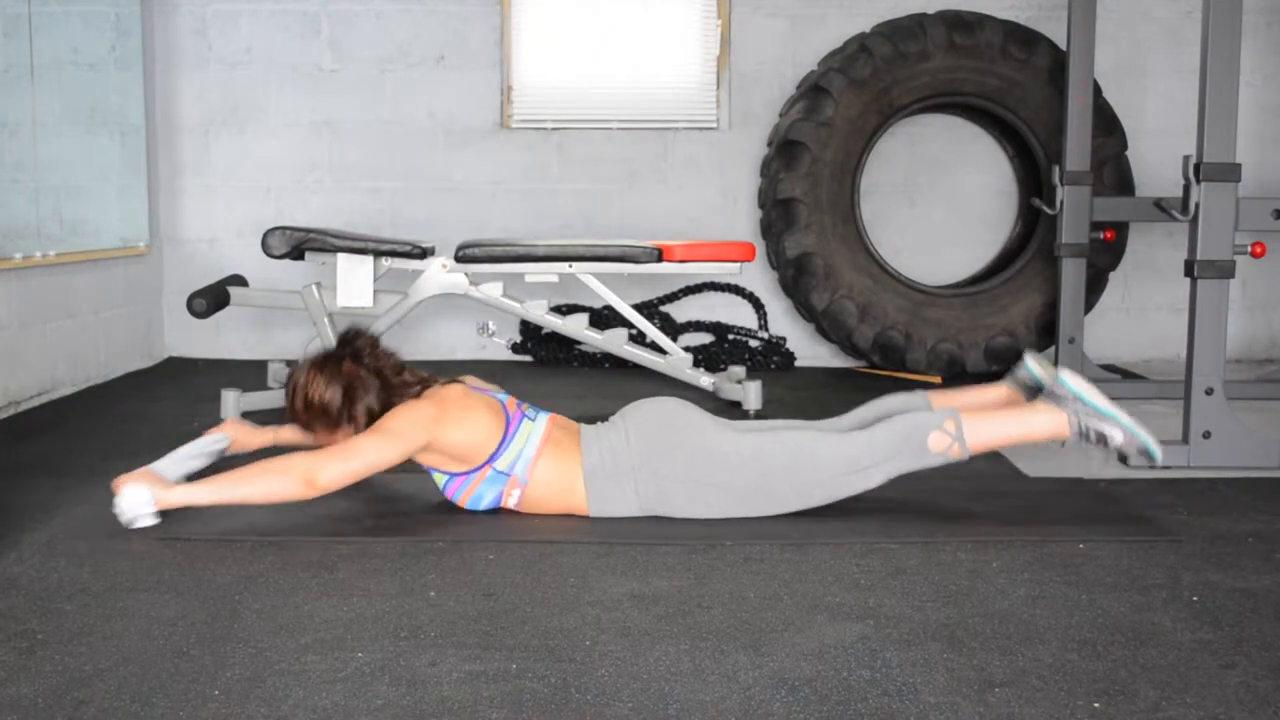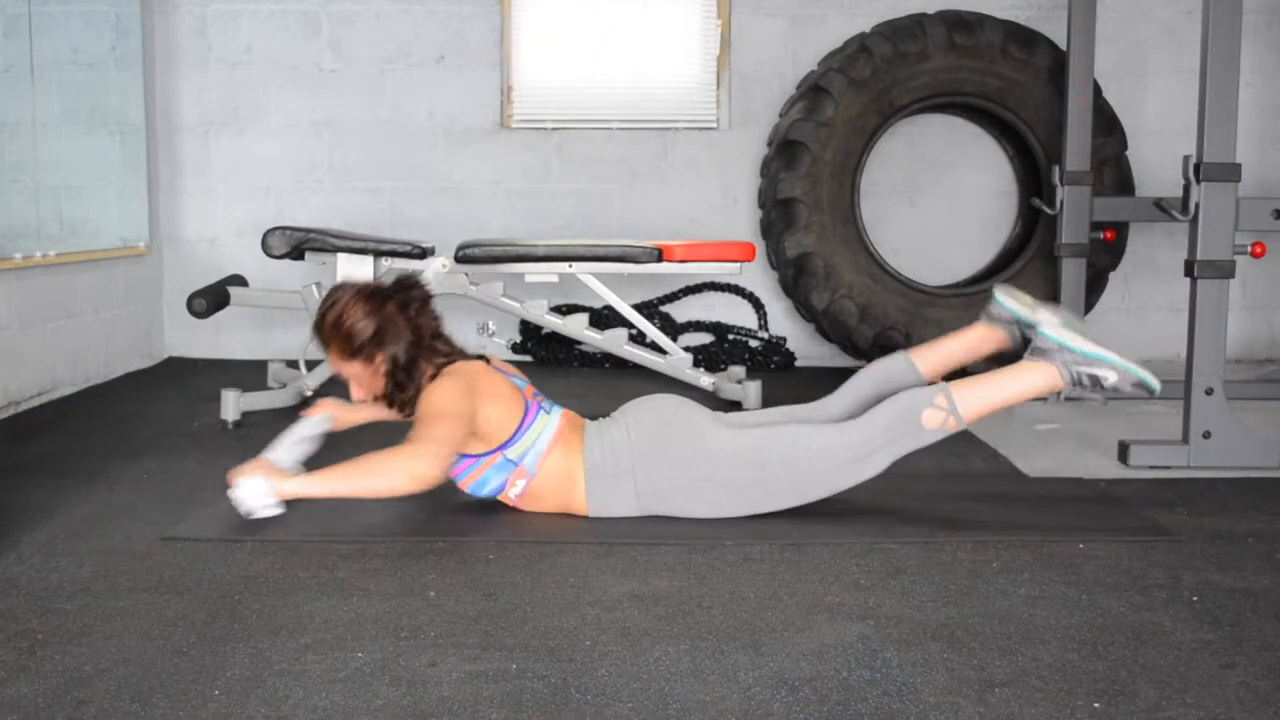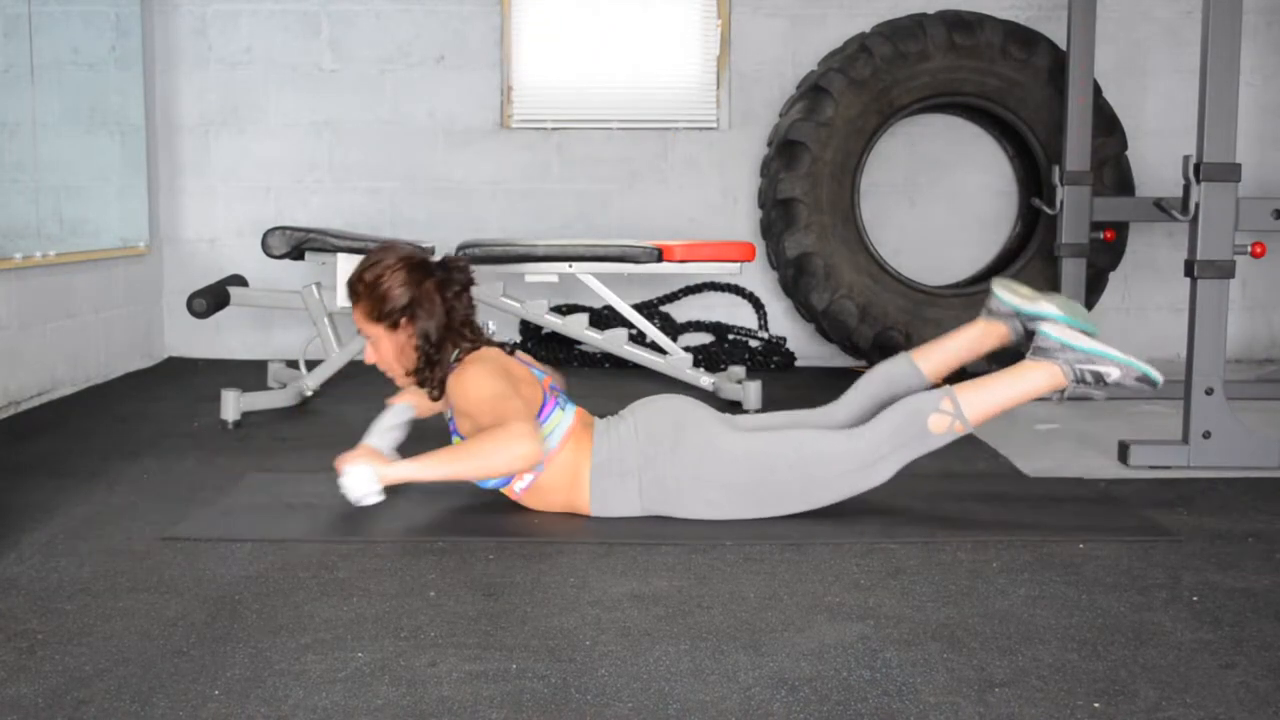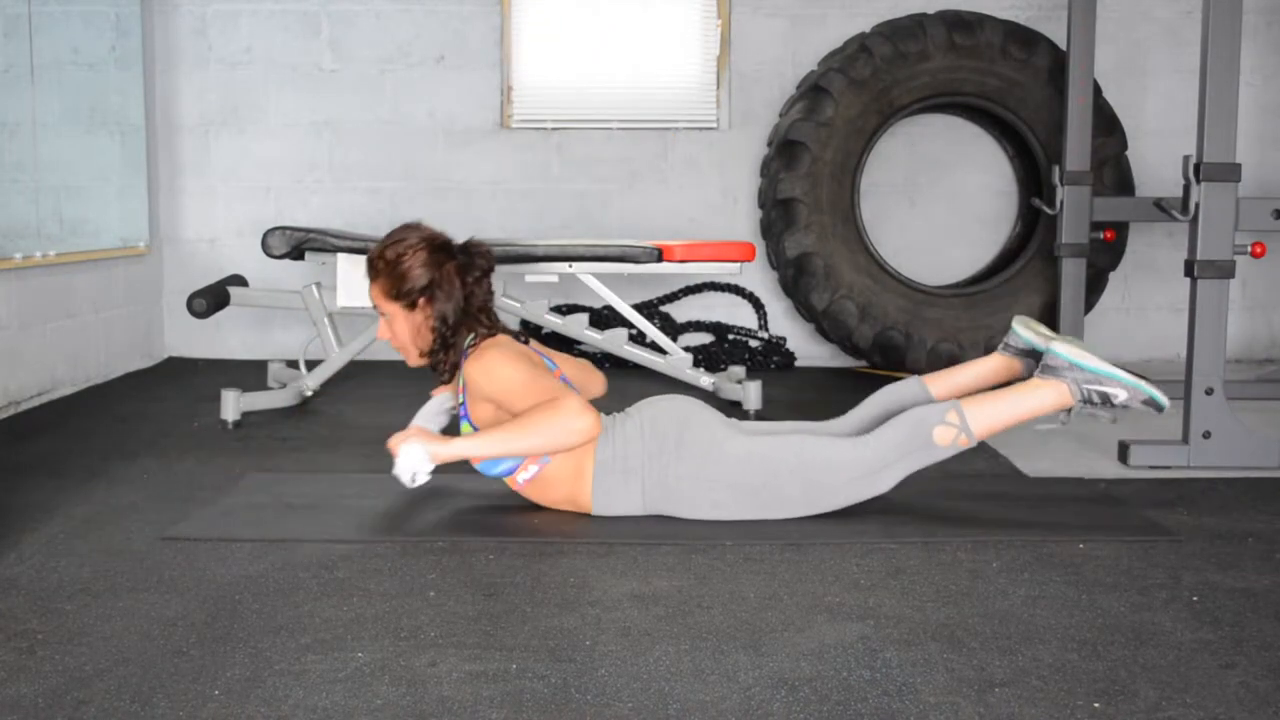
dt=0.2s
person 1, frame 1
left shoulder: (421, 418)
right shoulder: (430, 391)
left elbow: (316, 477)
right elbow: (346, 429)
left wrist: (178, 491)
right wrist: (258, 434)
left hip: (658, 469)
right hip: (657, 439)
left knee: (866, 459)
right knee: (847, 436)
left ankle: (1060, 421)
right ankle: (1023, 388)
person 1, frame 2
left shoulder: (445, 392)
right shoulder: (457, 365)
left elbow: (423, 467)
left wrist: (293, 479)
right wrist: (356, 414)
left hip: (659, 468)
right hip: (656, 434)
left knee: (866, 447)
right knee: (839, 416)
left ankle: (1052, 372)
right ankle: (1001, 326)
person 1, frame 3
left shoulder: (470, 379)
right shoulder: (481, 356)
left elbow: (520, 447)
left wrist: (396, 468)
left hip: (670, 471)
right hip: (661, 435)
left knee: (874, 454)
right knee: (850, 424)
left ankle: (1056, 369)
right ankle: (1002, 321)
person 1, frame 4
left shoulder: (486, 364)
right shoulder: (492, 346)
left elbow: (573, 421)
left wrist: (447, 445)
left hip: (675, 471)
right hip: (665, 435)
left knee: (879, 462)
right knee: (852, 439)
left ankle: (1066, 387)
right ankle: (1014, 356)
